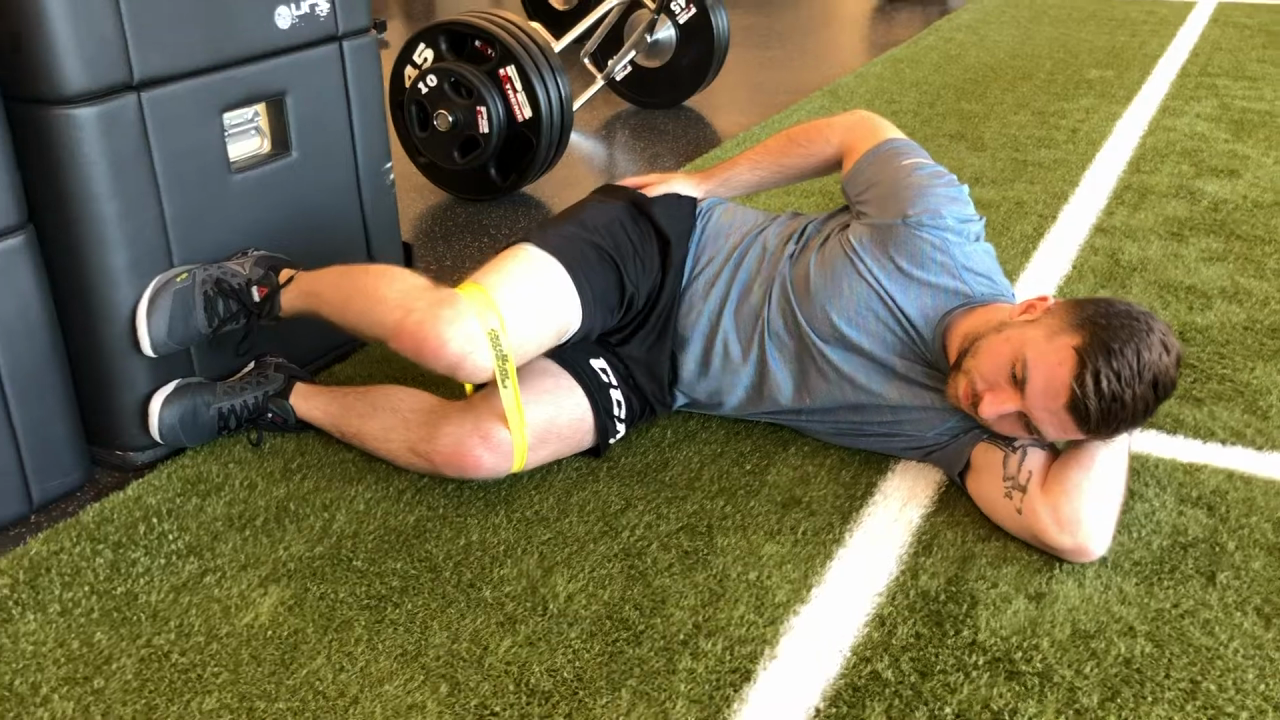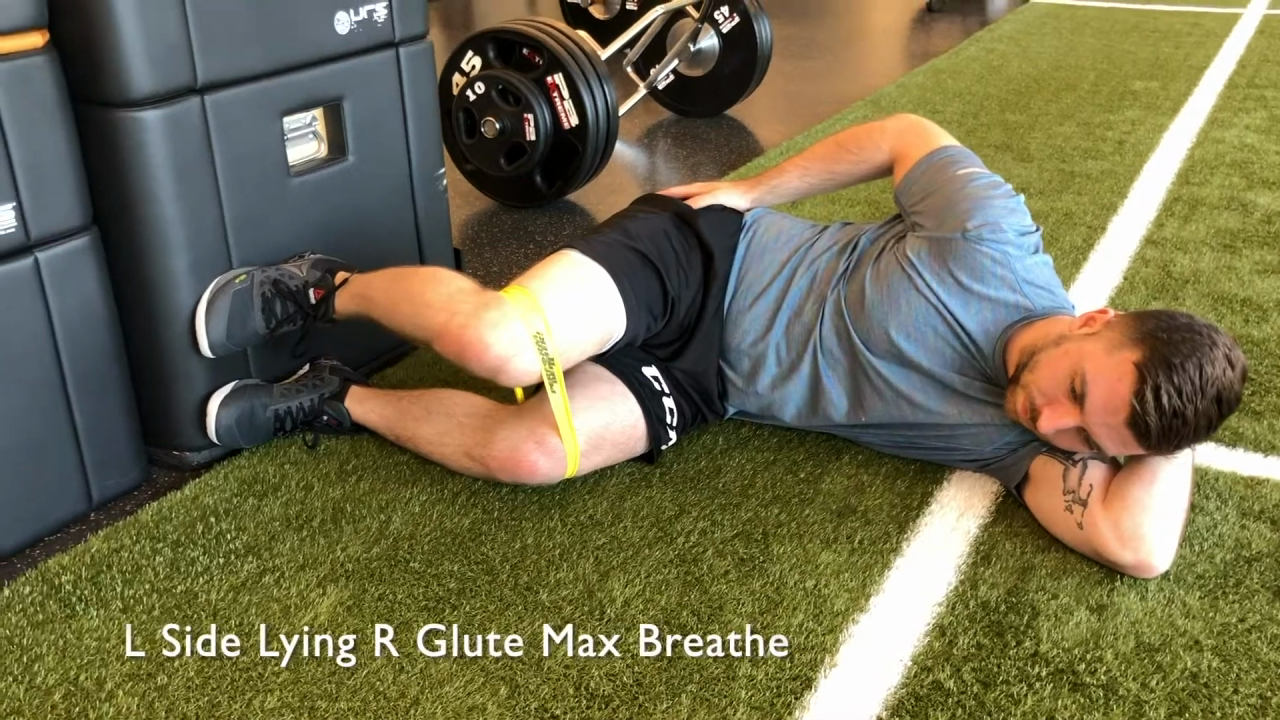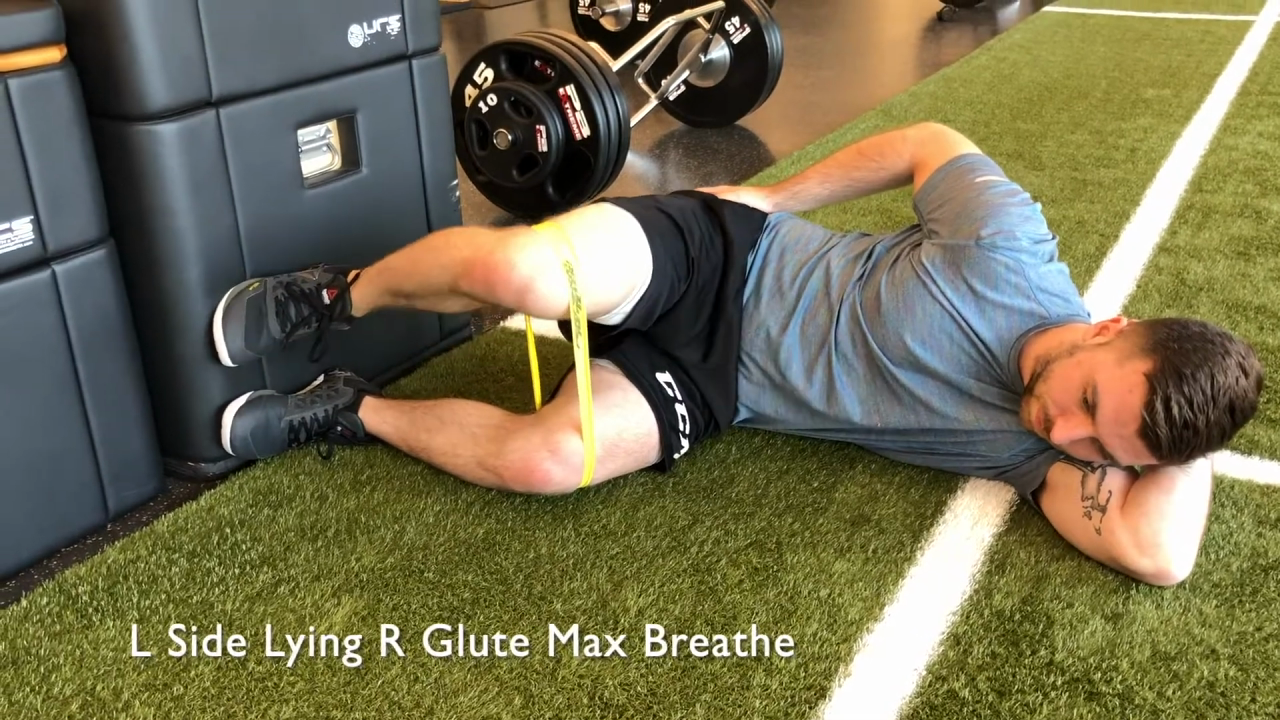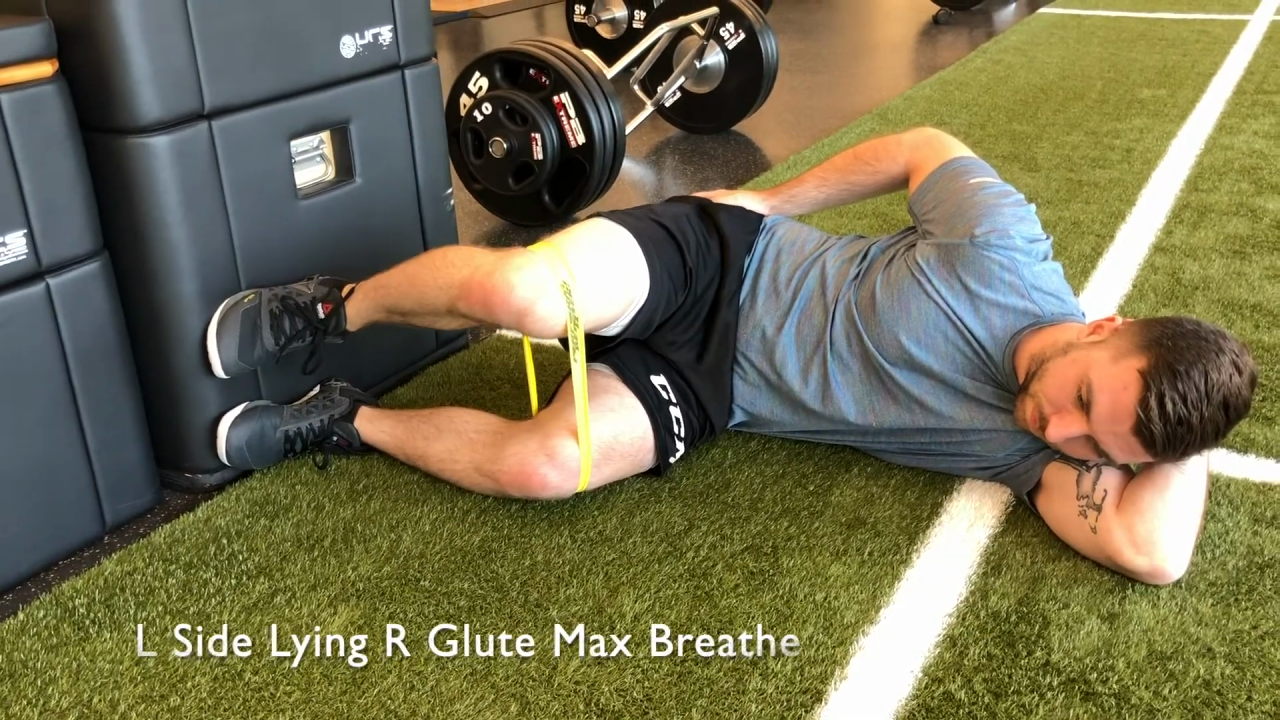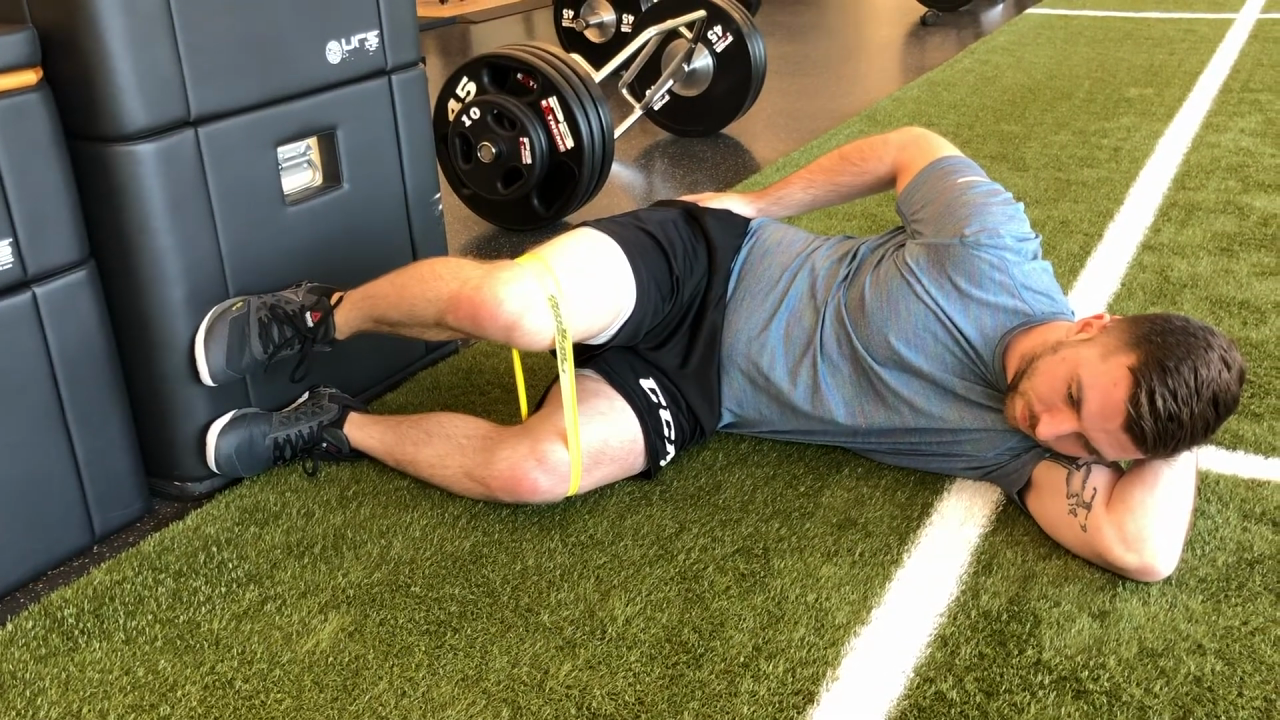
dt=1s
person 1, frame 1
left shoulder: (972, 429)
right shoulder: (938, 223)
left elbow: (1075, 530)
right elbow: (854, 128)
left wrist: (1110, 412)
right wrist: (706, 184)
left hip: (659, 376)
right hip: (662, 247)
left knee: (476, 448)
right knee: (455, 337)
left ankle: (284, 399)
right ankle: (275, 288)
person 1, frame 2
left shoulder: (1027, 444)
right shoulder: (994, 235)
left elbow: (1138, 546)
right elbow: (905, 133)
left wrist: (1169, 429)
right wrist: (757, 191)
left hip: (710, 384)
right hip: (707, 257)
left knee: (532, 452)
right knee: (498, 341)
left ankle: (338, 401)
right ankle: (330, 290)
person 1, frame 3
left shoulder: (1043, 453)
right shoulder: (1009, 244)
left elbow: (1155, 554)
right elbow: (929, 141)
left wrist: (1187, 437)
right wrist: (776, 196)
left hip: (720, 386)
right hip: (723, 260)
left knee: (544, 459)
right knee: (523, 268)
left ankle: (350, 412)
right ankle: (343, 294)
person 1, frame 4
left shoulder: (1040, 451)
right shoulder: (1003, 242)
left elbow: (1152, 552)
right elbow: (923, 146)
left wrist: (1184, 436)
right wrist: (771, 201)
left hip: (716, 389)
right hip: (720, 261)
left knee: (545, 464)
right knee: (523, 288)
left ankle: (348, 421)
right ankle: (336, 307)
person 1, frame 5
left shoulder: (1027, 451)
right shoulder: (992, 242)
left elbow: (1141, 551)
right elbow: (910, 147)
left wrist: (1174, 435)
right wrist: (760, 207)
left hip: (698, 394)
right hip: (705, 265)
left knee: (533, 471)
right knee: (508, 303)
left ankle: (335, 429)
right ankle: (324, 316)
